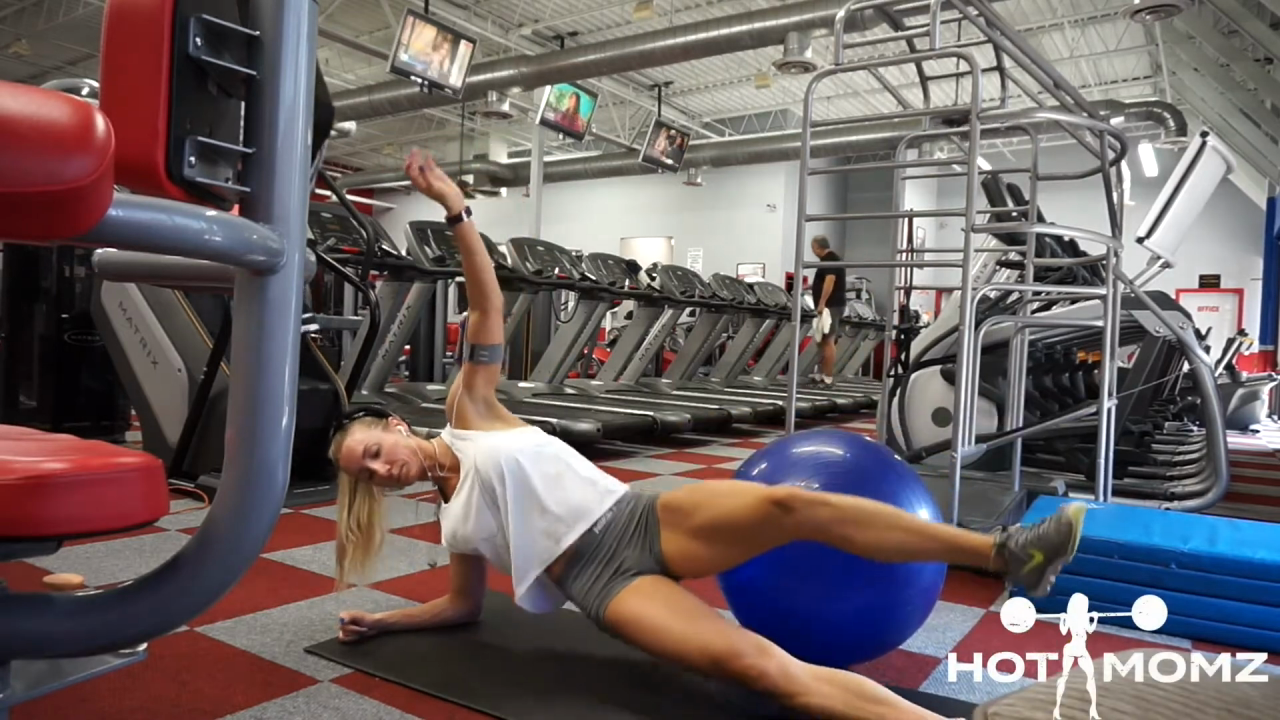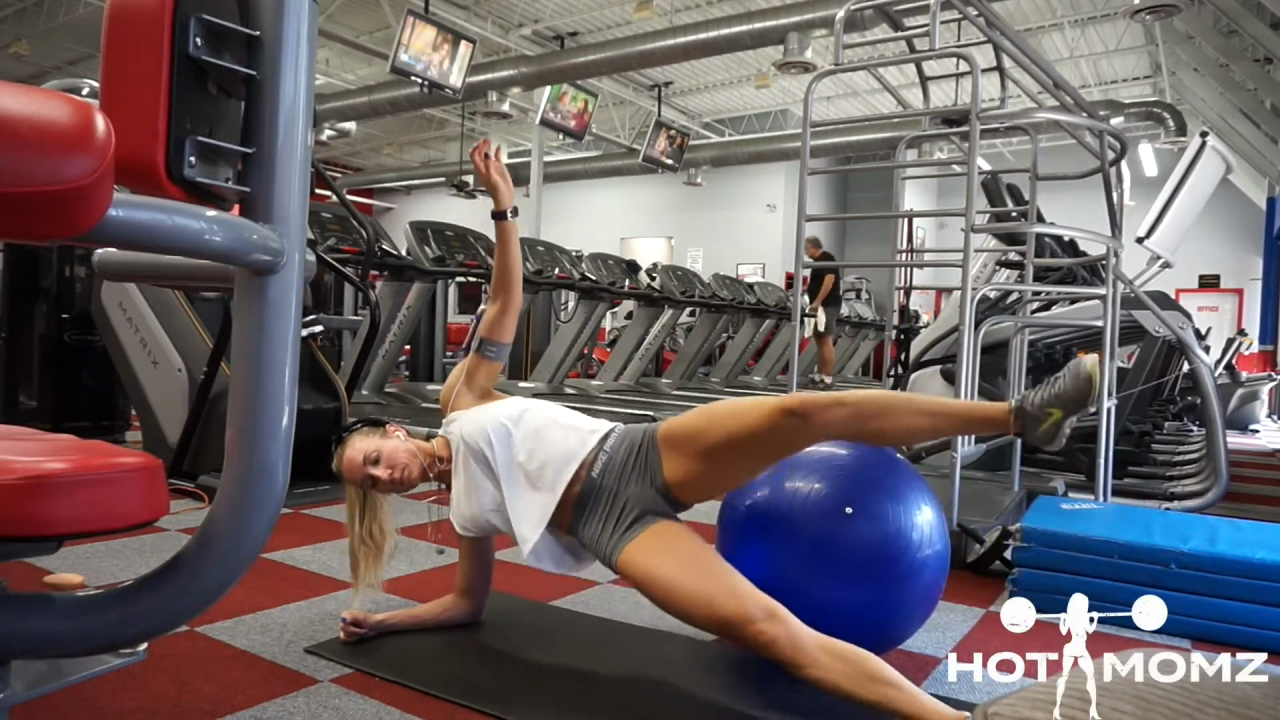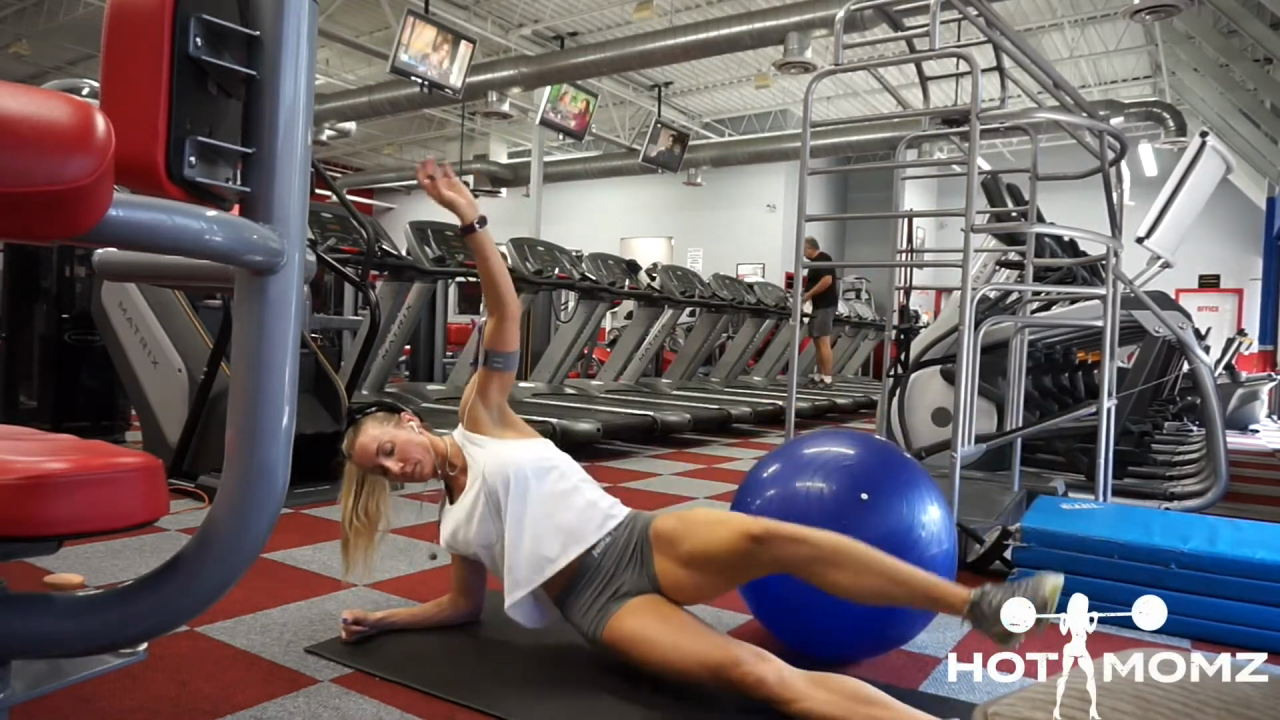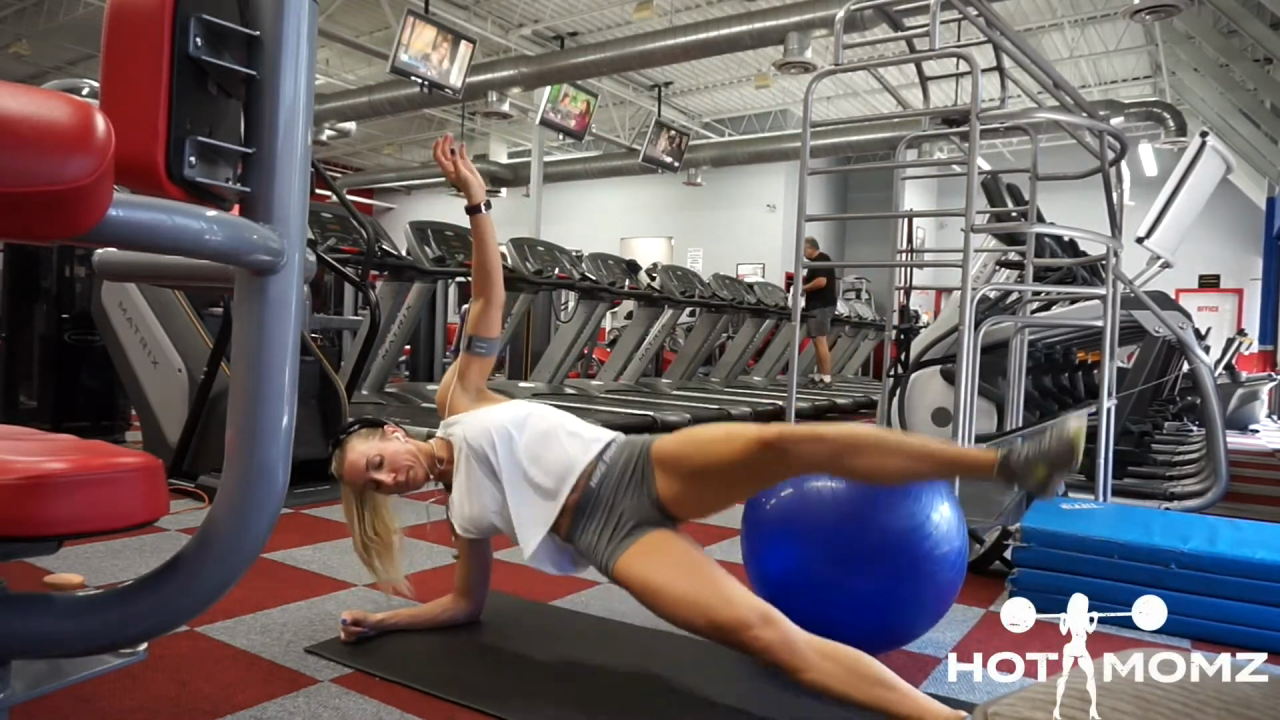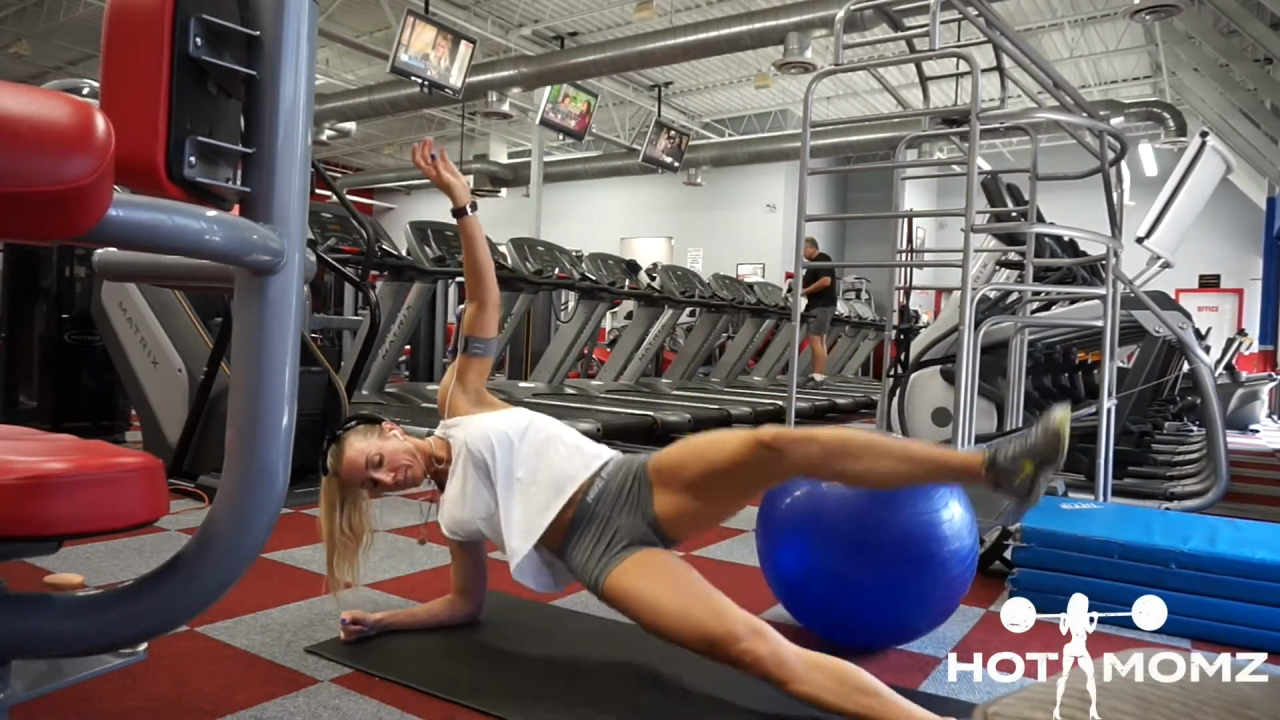
dt=0.4s
person 1, frame 1
left shoulder: (465, 411)
right shoulder: (454, 523)
left elbow: (488, 305)
right elbow: (463, 606)
left wrist: (457, 211)
right wrist: (376, 620)
left hip: (644, 518)
right hip: (608, 581)
left knee: (790, 506)
left ankle: (1008, 554)
person 1, frame 2
left shoulder: (461, 395)
right shoulder: (462, 510)
left elbow: (507, 299)
right elbow: (468, 603)
left wrist: (502, 203)
right wrist: (380, 621)
left hip: (641, 457)
right hip: (613, 526)
left knee: (802, 410)
right knee: (770, 631)
left ankle: (1017, 414)
person 1, frame 3
left shoulder: (480, 415)
right shoulder: (454, 525)
left elbow: (506, 313)
right elbow: (464, 606)
left wrist: (470, 219)
right wrist: (380, 619)
left hip: (638, 540)
right hip: (604, 604)
left knee: (768, 538)
left ankle: (979, 603)
person 1, frame 4
left shoulder: (457, 397)
right shoulder: (459, 507)
left elbow: (490, 295)
right elbow: (467, 604)
left wrist: (474, 200)
right wrist: (380, 620)
left hip: (640, 466)
right hip: (615, 530)
left knee: (783, 444)
right knee: (767, 635)
left ankle: (1007, 463)
person 1, frame 5
left shoulder: (460, 400)
right shoulder: (452, 513)
left elbow: (486, 297)
right elbow: (465, 605)
left wrist: (461, 204)
right wrist: (382, 620)
left hip: (633, 487)
right hip: (602, 552)
left knee: (771, 445)
right knee: (753, 647)
left ankle: (993, 465)
